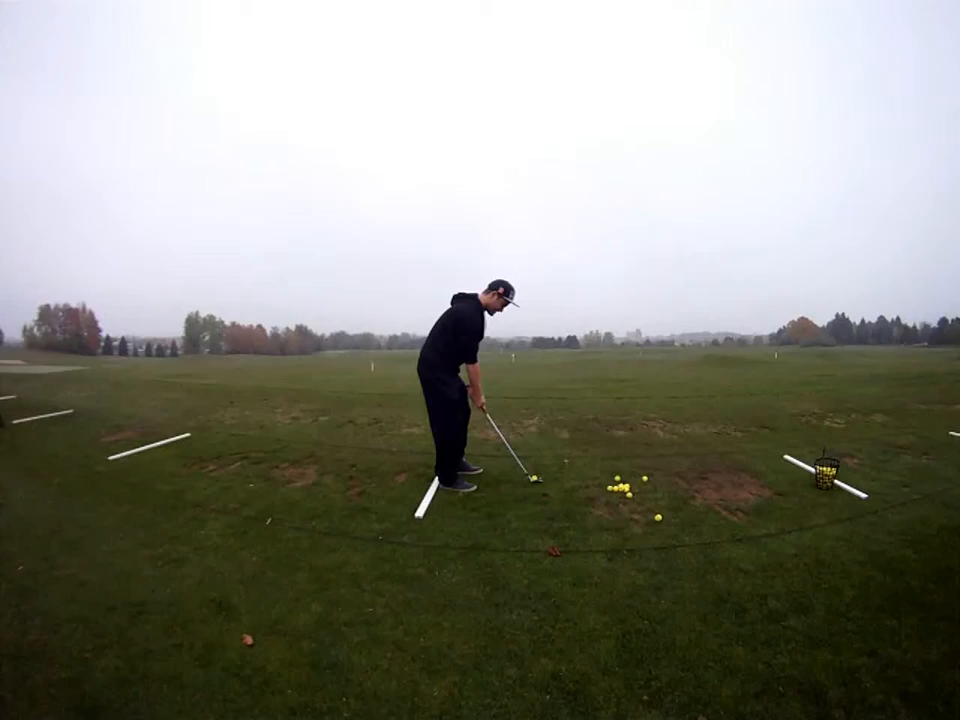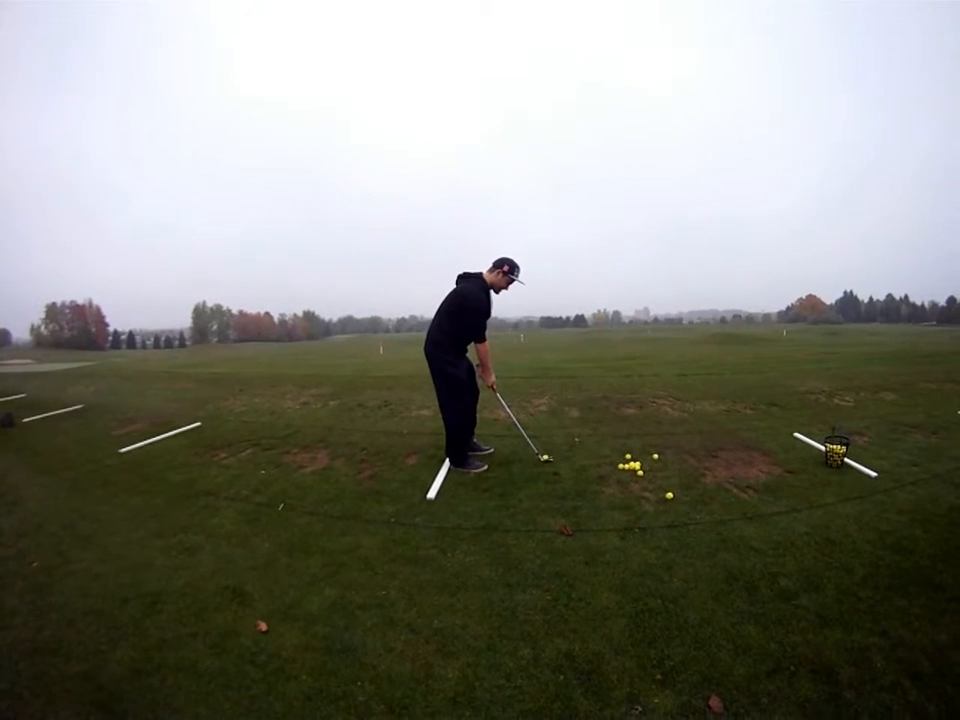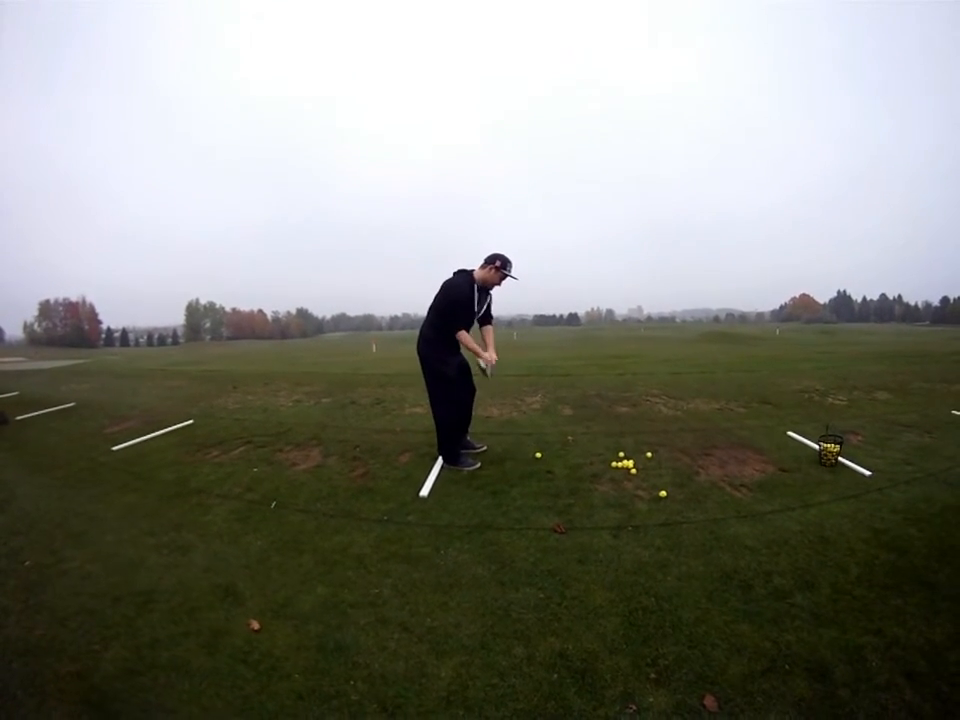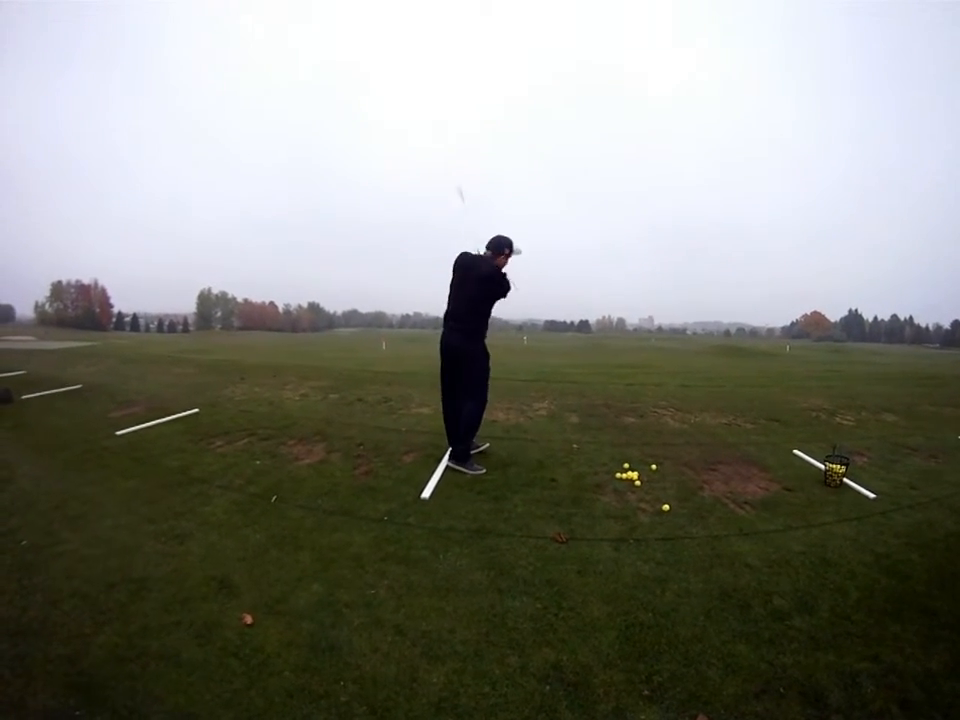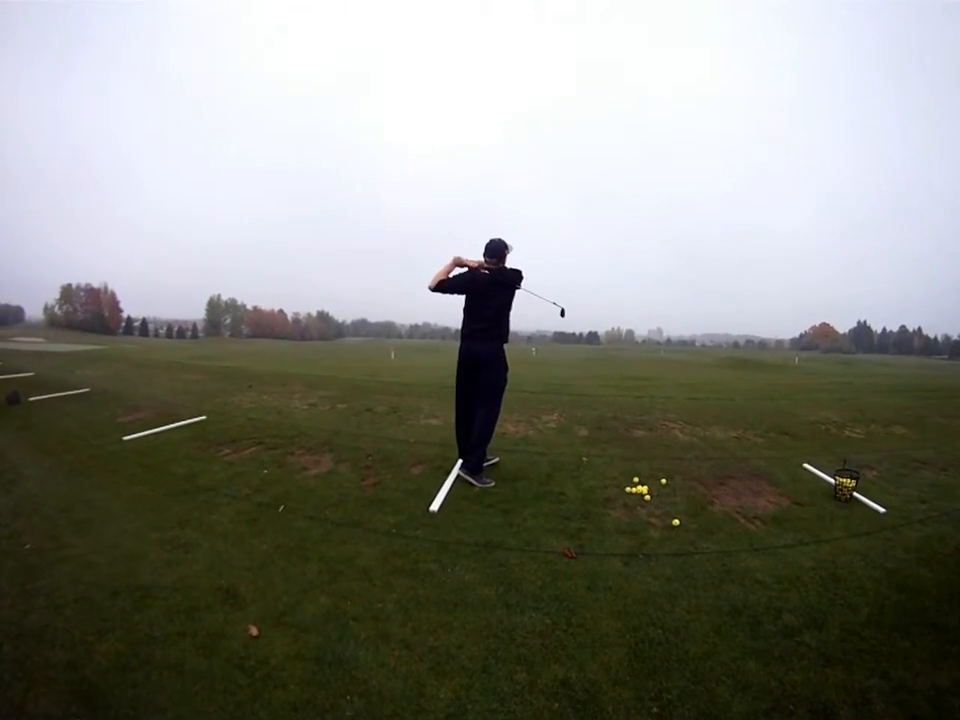
dt=1s
person 1, frame 1
left shoulder: (470, 309)
right shoulder: (469, 313)
left elbow: (467, 354)
right elbow: (470, 358)
left wrist: (473, 386)
right wrist: (478, 393)
left hip: (444, 368)
right hip: (435, 370)
left knee: (461, 414)
right knee: (448, 421)
left ankle: (456, 461)
right ankle: (447, 477)
person 1, frame 2
left shoulder: (476, 288)
right shoulder: (474, 293)
left elbow: (476, 334)
right elbow: (479, 337)
left wrist: (482, 365)
right wrist: (488, 372)
left hip: (452, 349)
right hip: (442, 351)
left knee: (470, 394)
right knee: (457, 402)
left ankle: (467, 441)
right ankle: (457, 457)
person 1, frame 3
left shoulder: (484, 294)
right shoulder: (457, 286)
left elbow: (487, 323)
right elbow: (458, 330)
left wrist: (490, 350)
right wrist: (481, 354)
left hip: (451, 348)
right hip: (433, 348)
left knee: (466, 391)
right knee: (447, 399)
left ankle: (459, 439)
right ankle: (450, 455)
person 1, frame 4
left shoulder: (464, 260)
right shoulder: (498, 279)
left wrist: (486, 256)
left hip: (448, 338)
right hip: (470, 343)
left knee: (453, 394)
right knee: (475, 397)
left ankle: (459, 442)
right ankle: (460, 455)
person 1, frame 5
left shoulder: (472, 278)
right shoulder: (513, 278)
left elbow: (435, 285)
left wrist: (454, 263)
right wrist: (477, 265)
left hip: (468, 349)
right hip: (492, 351)
left knee: (466, 405)
right knee: (487, 407)
left ankle: (470, 455)
right ankle: (472, 465)
